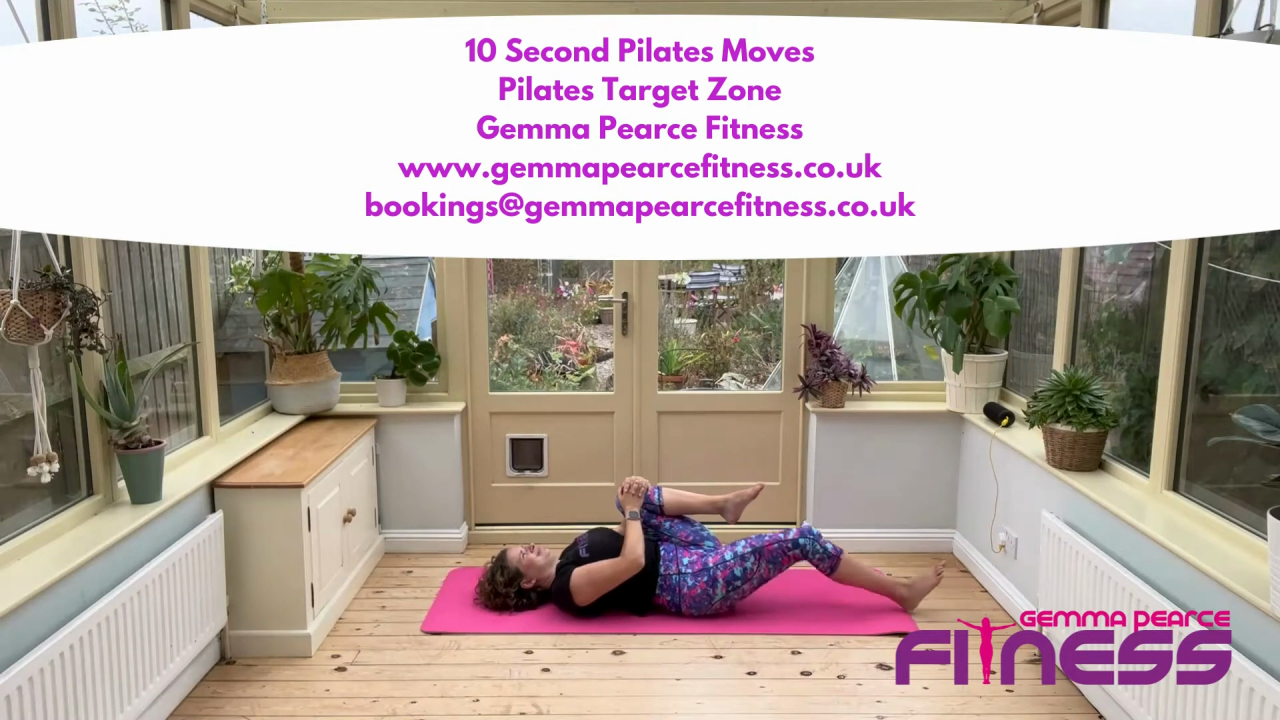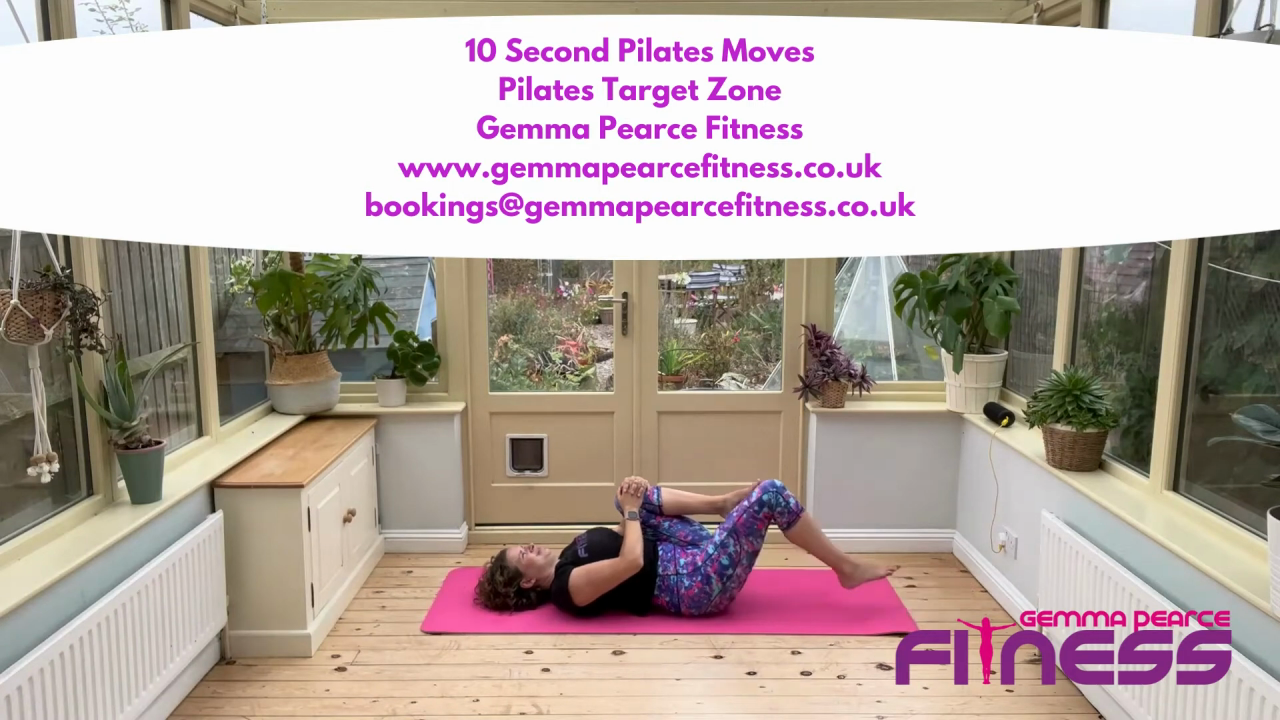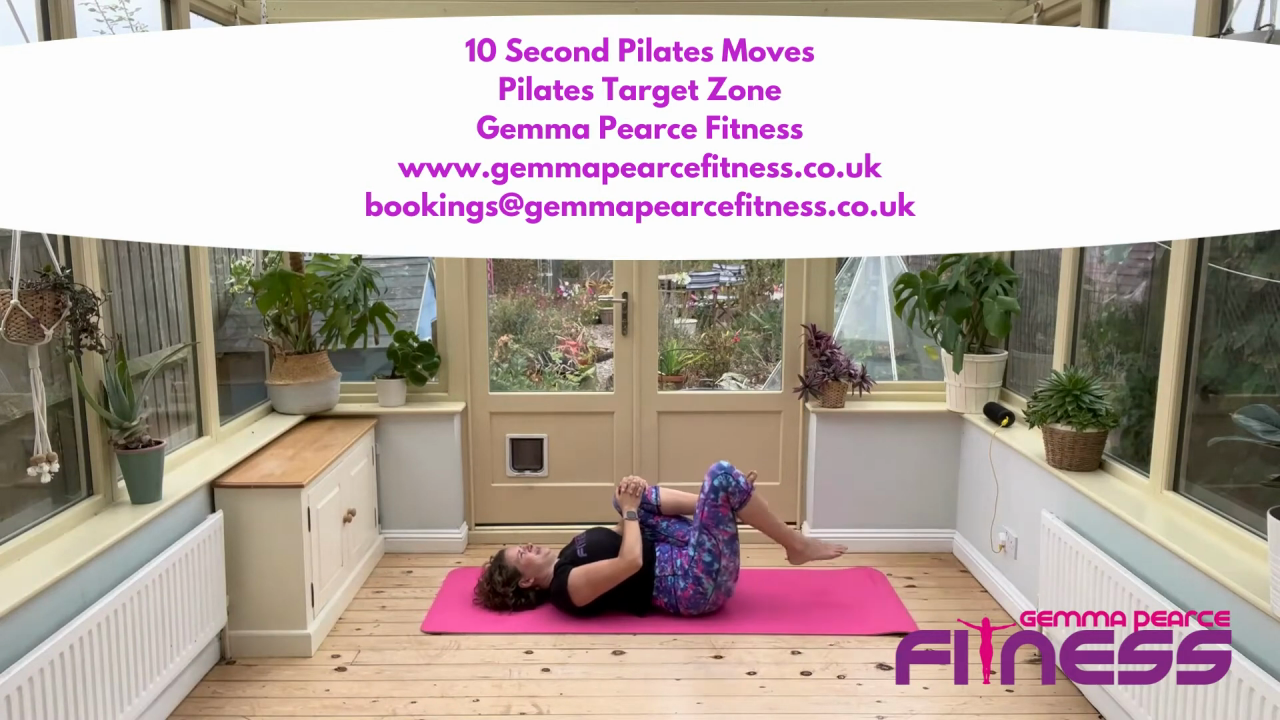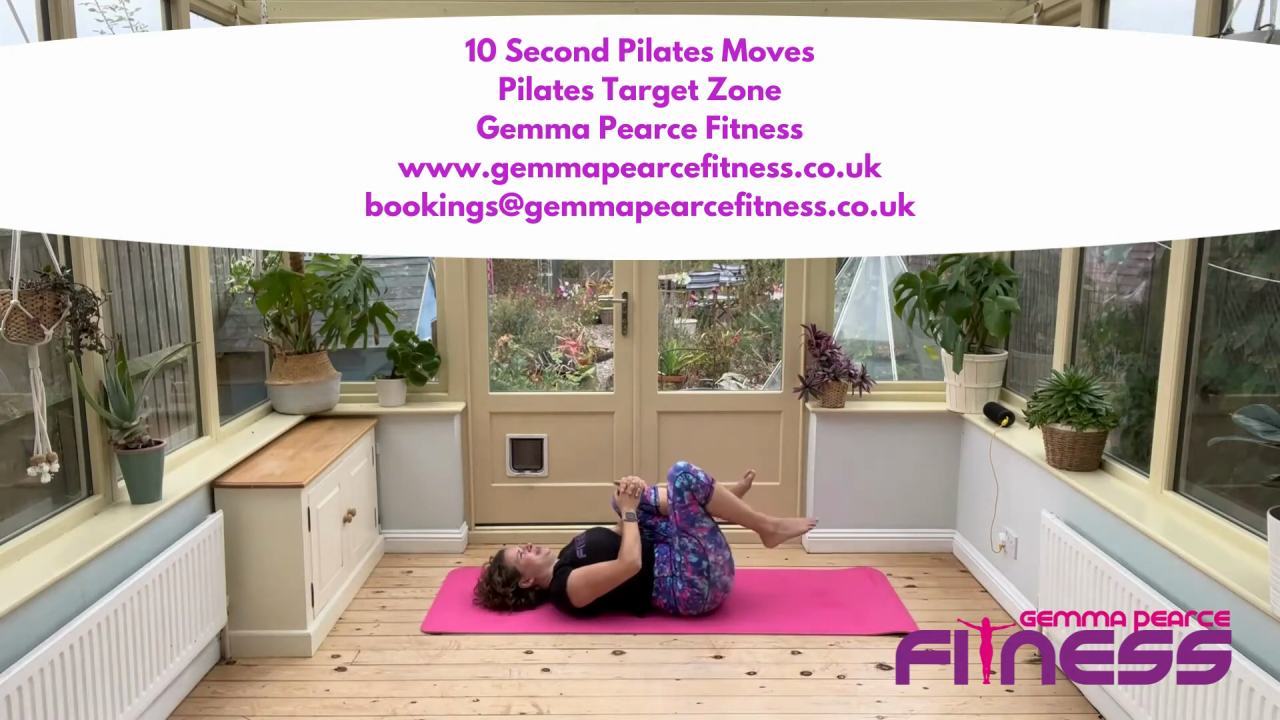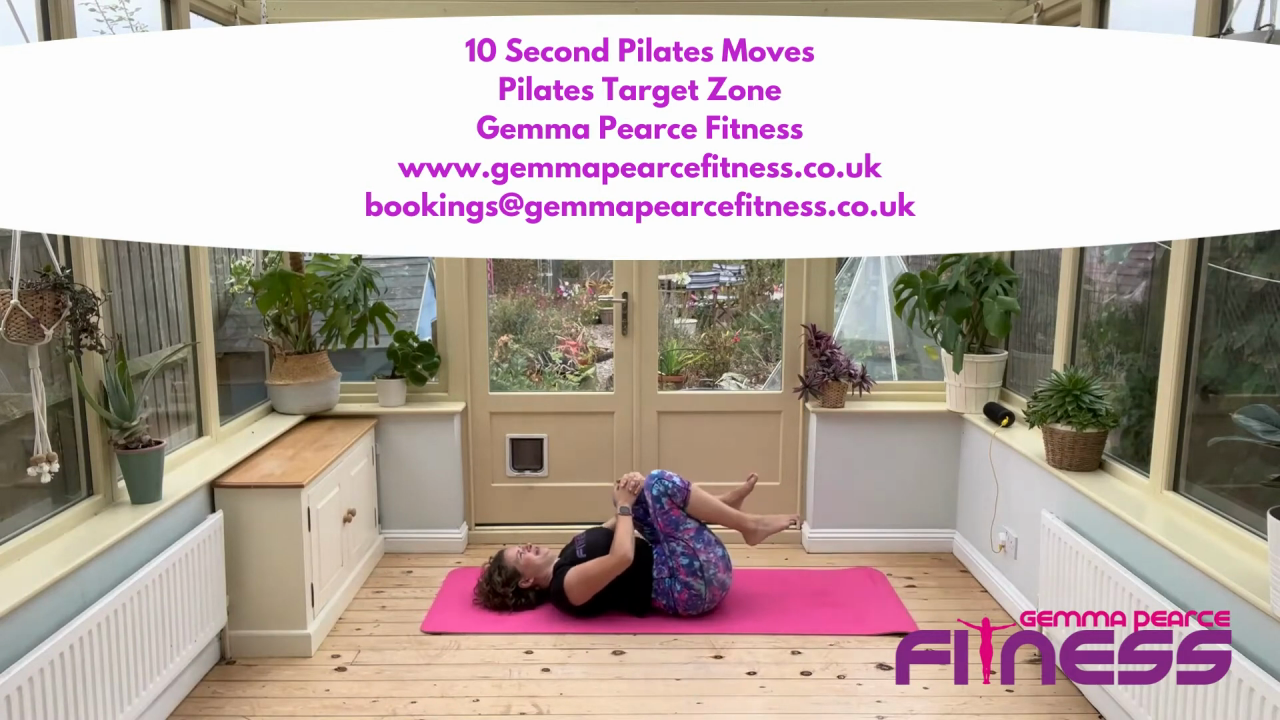
dt=0.3s
person 1, frame 1
left shoulder: (567, 562)
right shoulder: (571, 587)
left elbow: (619, 541)
right elbow: (632, 561)
left wrist: (632, 506)
right wrist: (633, 511)
left hip: (689, 560)
right hip: (696, 585)
left knee: (641, 497)
right knee: (801, 538)
left ankle: (723, 504)
right ankle: (899, 590)
person 1, frame 2
left shoulder: (568, 560)
right shoulder: (571, 587)
left elbow: (621, 539)
right elbow: (633, 561)
left wrist: (632, 505)
right wrist: (630, 510)
left hip: (686, 559)
right hip: (697, 586)
left knee: (642, 499)
right knee: (771, 492)
left ankle: (723, 503)
right ankle: (845, 568)
person 1, frame 3
left shoulder: (565, 559)
right shoulder: (568, 586)
left elbow: (620, 538)
right elbow: (631, 562)
left wrist: (629, 505)
right wrist: (630, 510)
left hip: (677, 558)
right hip: (695, 585)
right knee: (723, 474)
left ankle: (722, 501)
right ankle: (797, 545)
person 1, frame 4
left shoulder: (567, 558)
right shoulder: (568, 588)
left elbow: (620, 539)
right elbow: (630, 564)
left wrist: (629, 503)
right wrist: (629, 510)
left hip: (670, 561)
right hip: (693, 589)
left knee: (634, 498)
right knee: (682, 474)
left ankle: (722, 502)
right ankle: (767, 527)
person 1, frame 5
left shoulder: (565, 558)
right shoulder: (566, 587)
left elbow: (616, 529)
right elbow: (622, 557)
left wrist: (628, 498)
right wrist: (625, 505)
left hip: (683, 565)
right hip: (694, 588)
left knee: (647, 490)
right knee: (660, 482)
left ankle: (723, 507)
right ankle: (750, 524)
